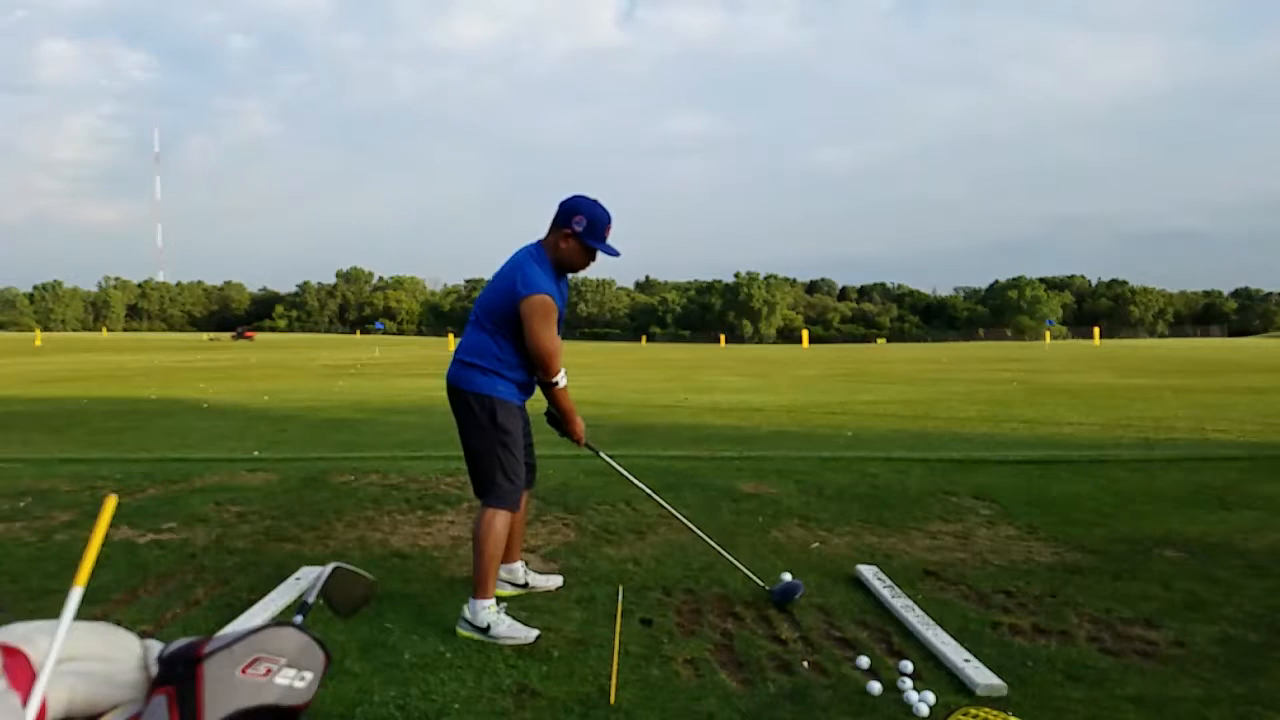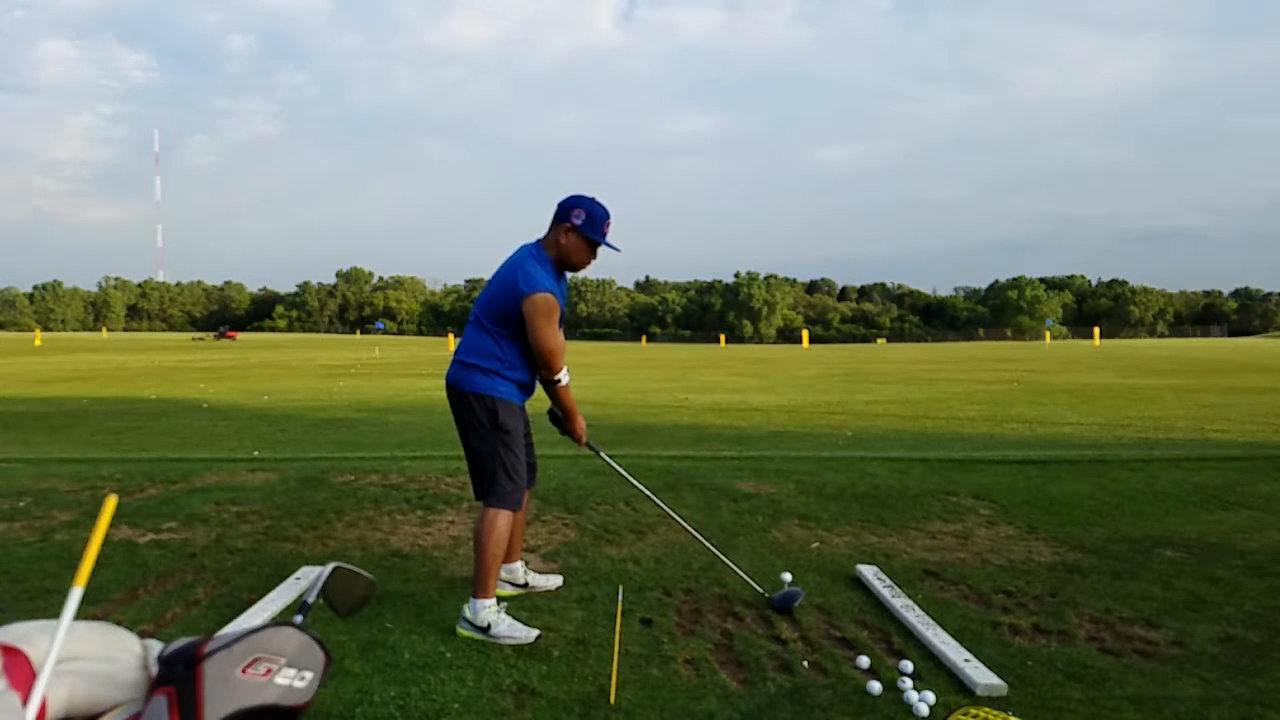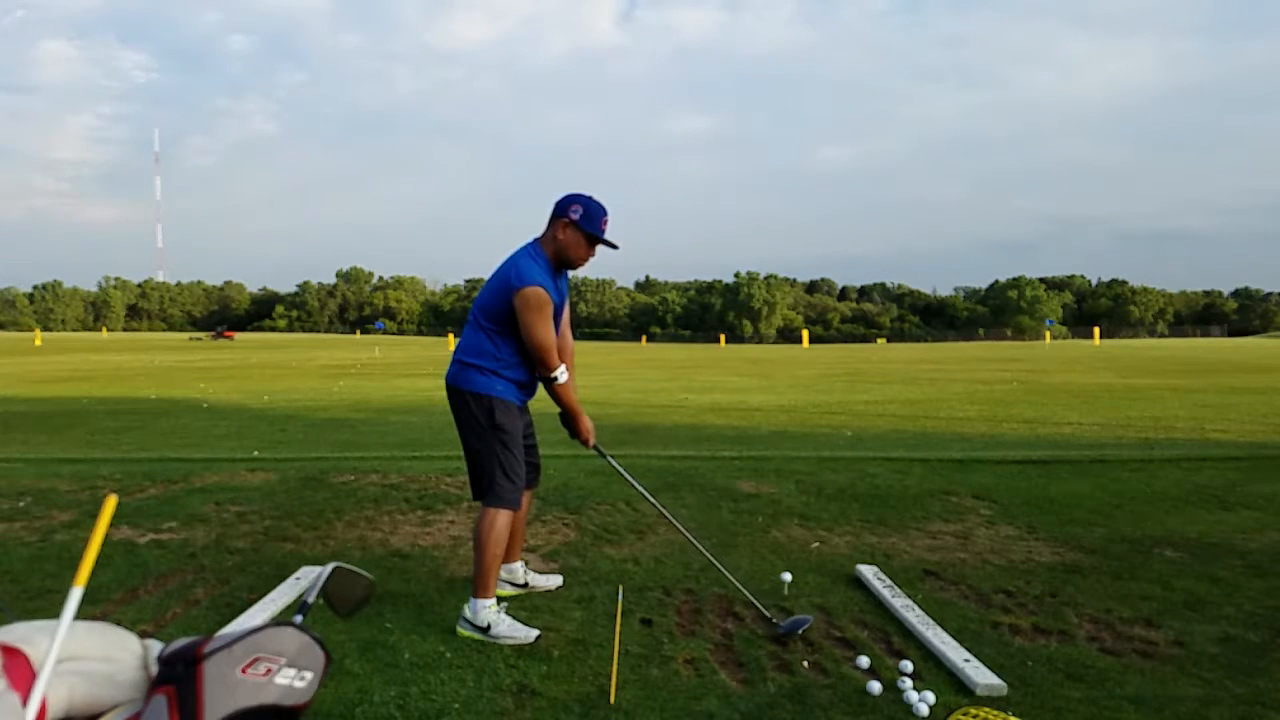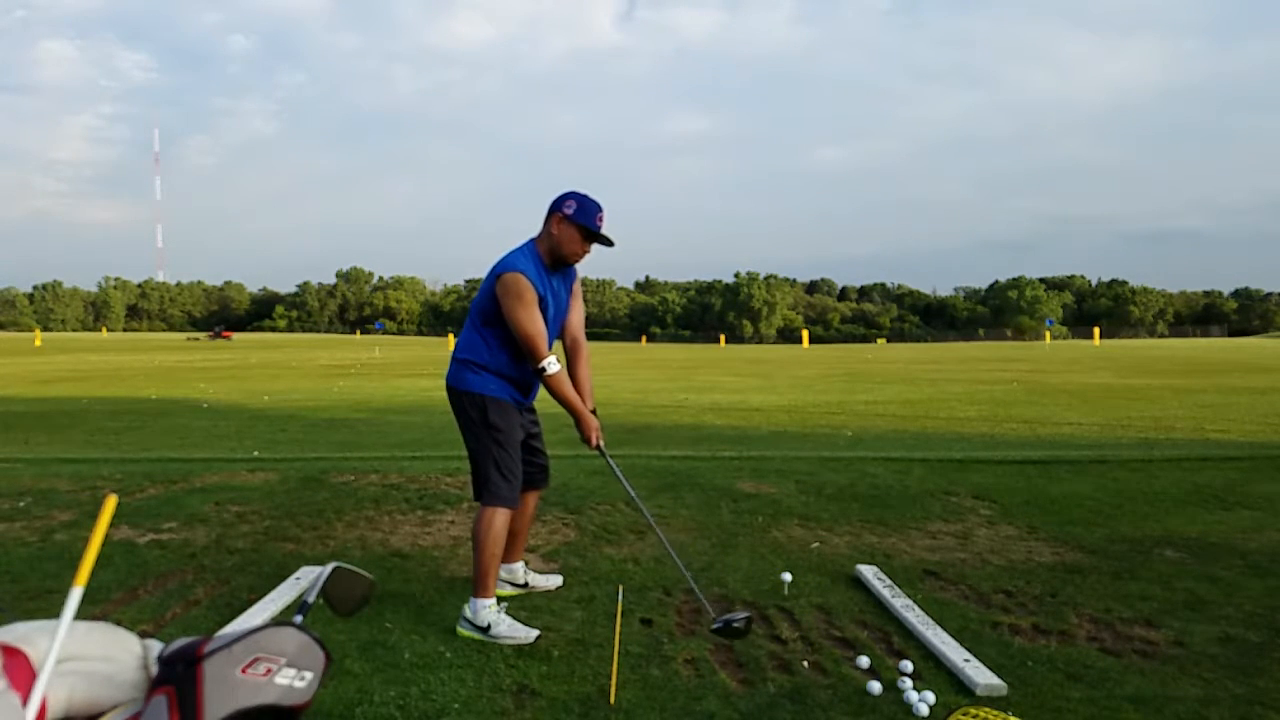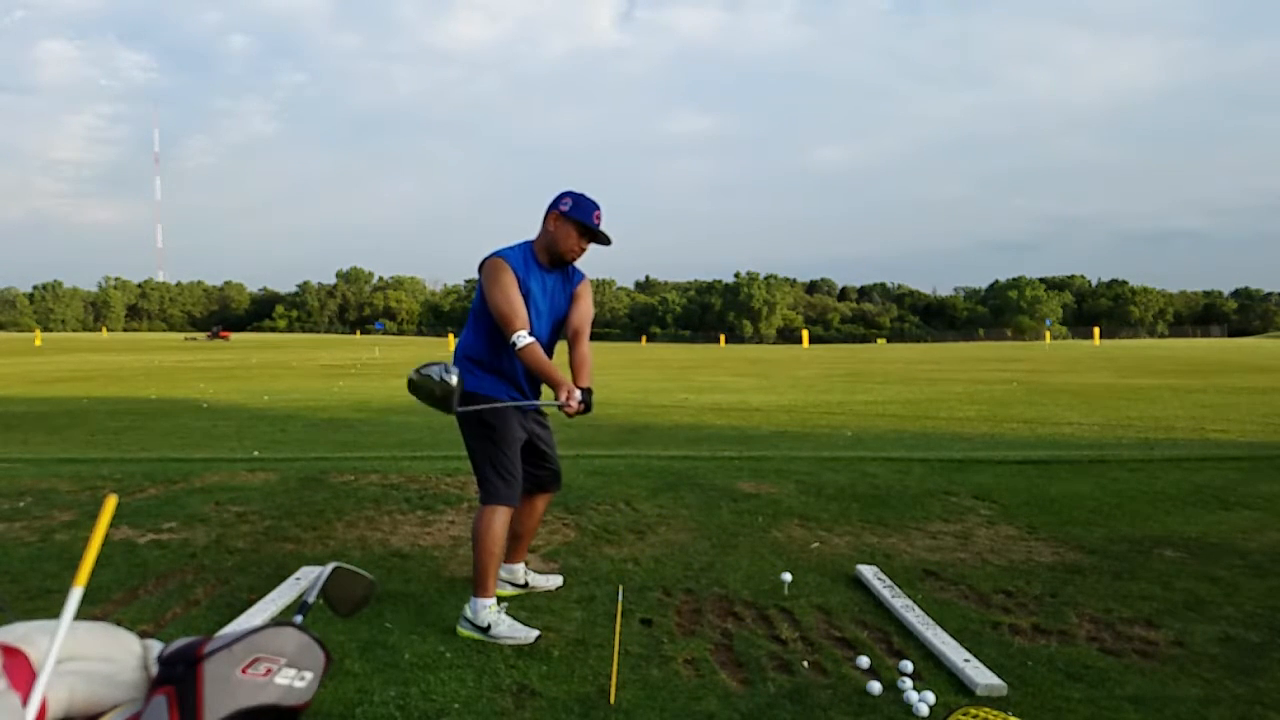
dt=1s
person 1, frame 1
left shoulder: (541, 263)
right shoulder: (537, 289)
left elbow: (546, 358)
right elbow: (549, 369)
left wrist: (560, 408)
right wrist: (571, 419)
left hip: (500, 388)
right hip: (485, 390)
left knee: (521, 478)
right knee: (502, 493)
left ankle: (511, 571)
right ankle: (480, 610)
person 1, frame 2
left shoulder: (542, 262)
right shoulder: (538, 286)
left elbow: (555, 347)
right elbow: (552, 367)
left wrist: (564, 409)
right wrist: (573, 416)
left hip: (500, 388)
right hip: (484, 390)
left knee: (521, 478)
right knee: (504, 492)
left ankle: (511, 571)
right ankle: (480, 610)
person 1, frame 3
left shoulder: (555, 269)
right shoulder: (531, 282)
left elbow: (564, 341)
right elbow: (549, 366)
left wrist: (573, 409)
right wrist: (578, 416)
left hip: (506, 390)
right hip: (484, 390)
left knee: (525, 477)
right knee: (502, 491)
left ankle: (510, 572)
right ankle: (480, 611)
person 1, frame 4
left shoulder: (568, 276)
right shoulder: (516, 275)
left elbow: (575, 342)
right elbow: (541, 358)
left wrist: (589, 408)
right wrist: (580, 415)
left hip: (514, 392)
right hip: (482, 389)
left knee: (531, 478)
right knee: (500, 492)
left ankle: (511, 571)
right ankle: (480, 610)
person 1, frame 5
left shoulder: (577, 283)
right shoulder: (502, 265)
left elbow: (579, 336)
right elbow: (519, 336)
left wrist: (581, 389)
right wrist: (560, 384)
left hip: (524, 396)
right hip: (485, 392)
left knee: (543, 480)
right knee: (501, 491)
left ankle: (511, 571)
right ankle: (480, 610)
